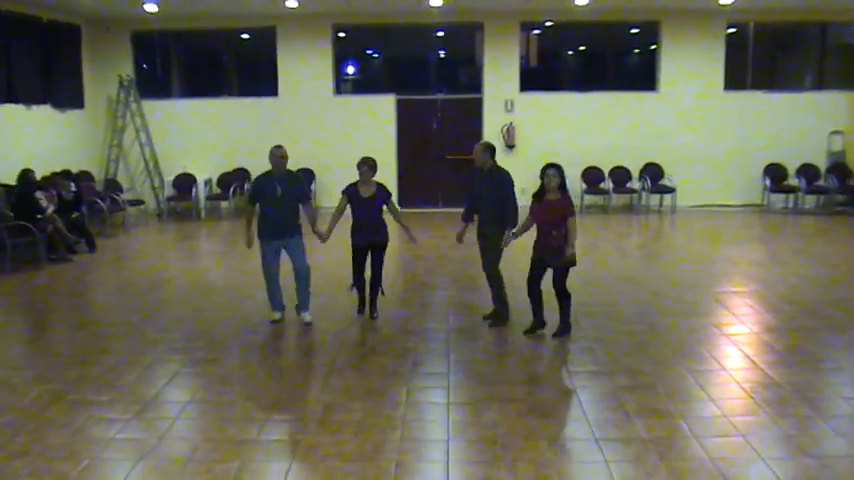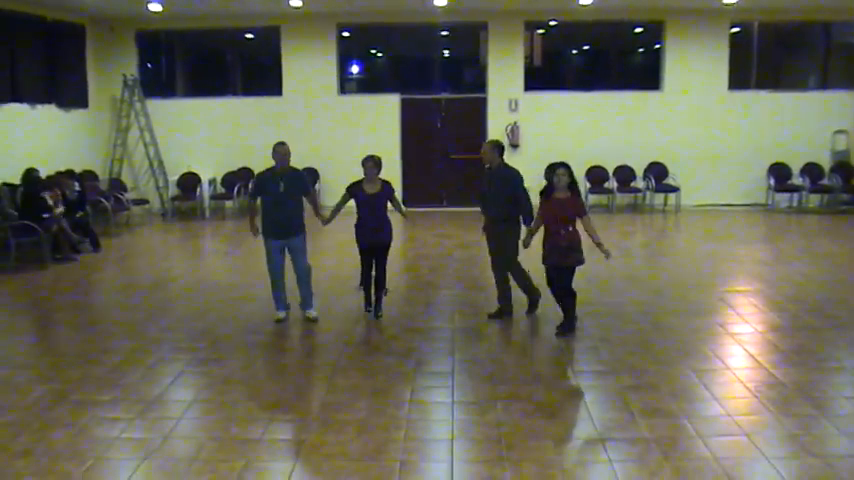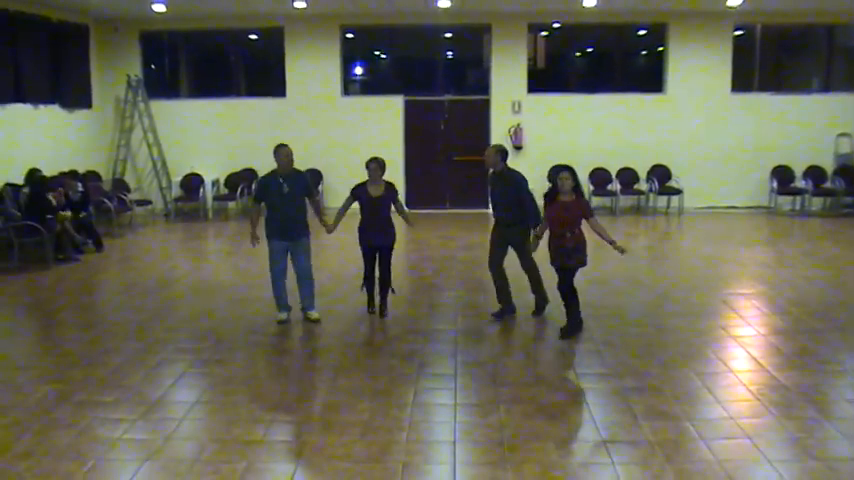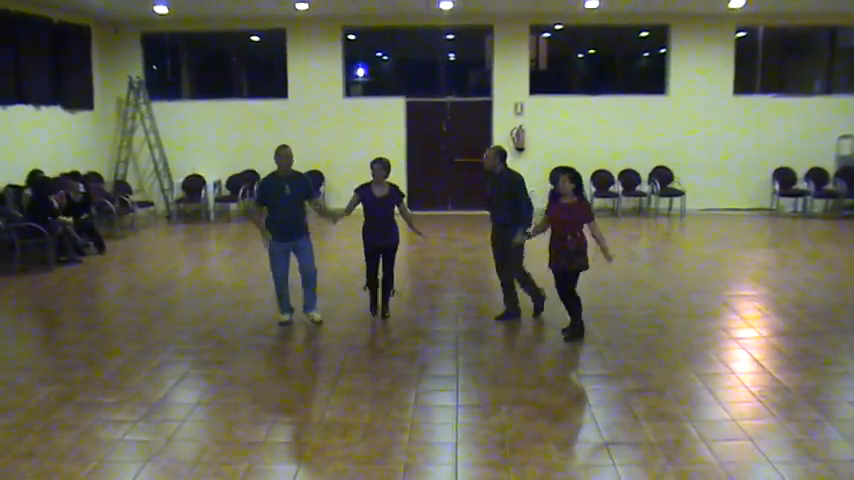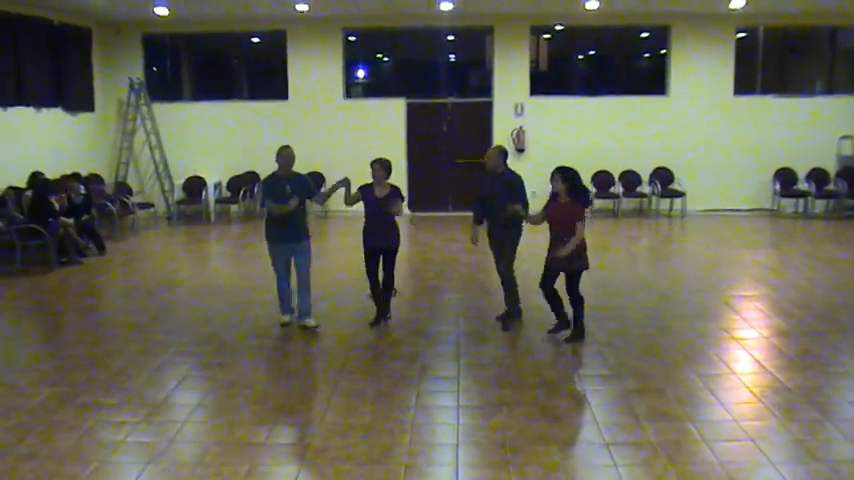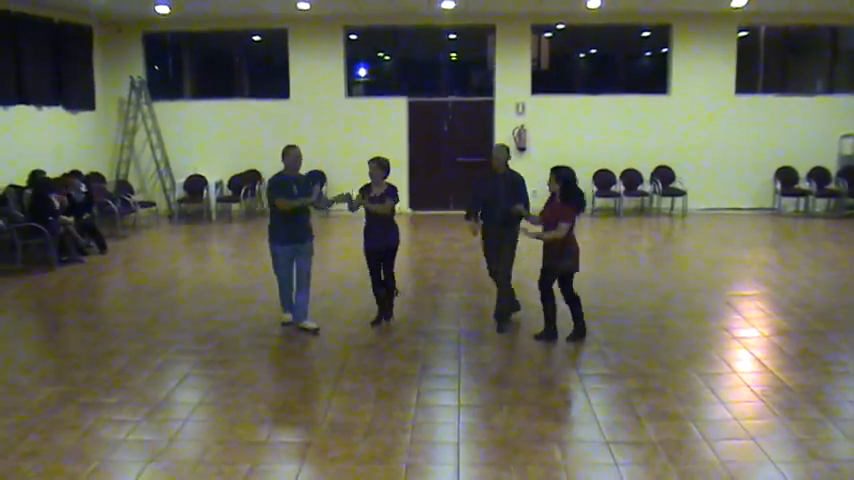
dt=0.2s
person 1, frame 1
left shoulder: (295, 179)
right shoulder: (260, 181)
left elbow: (307, 205)
right elbow: (251, 207)
left wrist: (314, 228)
right wrist: (248, 231)
left hip: (292, 233)
right hip: (268, 235)
left knee: (302, 269)
right knee: (270, 274)
left ankle: (303, 309)
right ankle: (277, 309)
person 1, frame 2
left shoulder: (298, 176)
right shoulder: (263, 178)
left elbow: (310, 195)
right elbow: (252, 201)
left wrist: (318, 214)
right wrist: (252, 223)
left hip: (296, 232)
right hip: (272, 234)
left knee: (303, 269)
right knee: (276, 272)
left ankle: (308, 307)
right ankle: (281, 308)
person 1, frame 3
left shoulder: (300, 177)
right shoulder: (266, 181)
left elbow: (313, 199)
right elbow: (256, 206)
left wrist: (322, 220)
right wrist: (253, 231)
left hip: (300, 234)
right hip: (276, 236)
left knee: (305, 272)
right knee: (278, 274)
left ankle: (309, 309)
right ankle: (283, 310)
person 1, frame 4
left shoulder: (301, 179)
right shoulder: (267, 183)
left elbow: (314, 202)
right elbow: (258, 211)
left wrist: (328, 214)
right wrist: (263, 231)
left hip: (300, 235)
right hip: (277, 237)
left knee: (309, 270)
right knee: (280, 276)
left ankle: (311, 308)
right ankle: (285, 311)
person 1, frame 5
left shoulder: (301, 180)
right shoulder: (269, 182)
left elbow: (318, 199)
right elbow: (269, 207)
left wrist: (334, 188)
right wrist: (287, 207)
left hip: (301, 236)
right hip: (278, 238)
left knee: (304, 276)
right knee: (282, 277)
left ankle: (304, 316)
right ankle: (287, 312)
person 1, frame 6
left shoulder: (304, 181)
right shoulder: (275, 182)
left elbow: (316, 203)
right elbow: (283, 205)
right wrist: (308, 200)
left hip: (303, 237)
right hip: (281, 239)
left knee: (304, 278)
right knee: (284, 278)
left ankle: (301, 318)
right ankle: (287, 311)
person 2, frame 1
left shoulder: (503, 176)
right shoulder: (479, 175)
left elbow: (511, 205)
right elbow: (472, 201)
left wrist: (509, 229)
right wrist: (464, 225)
left hip: (497, 228)
right hip: (483, 227)
left knee: (490, 268)
right knee: (489, 268)
left ankle: (502, 312)
right ankle: (500, 308)
person 2, frame 2
left shoulder: (511, 175)
right shoulder: (488, 173)
left elbow: (523, 201)
left wrist: (528, 226)
right wrist: (487, 220)
left hip: (509, 225)
right hip: (494, 225)
left knee: (510, 264)
right knee: (497, 266)
left ankle: (533, 295)
right ankle: (505, 306)
person 2, frame 3
left shoulder: (516, 178)
right shoulder: (493, 177)
left elbow: (530, 205)
left wrist: (536, 230)
left hip: (518, 228)
right hip: (500, 227)
left knee: (527, 265)
right knee: (494, 265)
left ankle: (541, 300)
right ankle: (506, 305)
person 2, frame 4
left shoulder: (514, 179)
right shoulder: (492, 178)
left elbow: (526, 207)
left wrist: (522, 230)
left hip: (513, 230)
right hip: (498, 229)
left knee: (516, 269)
right knee: (502, 269)
left ankle: (538, 298)
right ankle: (512, 308)
person 2, frame 5
left shoulder: (514, 180)
right shoulder: (489, 180)
left elbow: (523, 206)
right elbow: (480, 204)
left wrist: (517, 210)
right wrist: (475, 227)
left hip: (510, 231)
right hip: (494, 229)
left knee: (506, 270)
right knee: (502, 270)
left ankle: (513, 308)
right ankle: (512, 310)
person 2, frame 6
left shoulder: (516, 179)
right shoulder: (486, 180)
left elbow: (524, 206)
right elbow: (476, 202)
left wrist: (519, 211)
right wrist: (472, 220)
left hip: (508, 230)
right hip: (488, 229)
left knee: (504, 272)
right knee: (493, 271)
left ankle: (502, 317)
right ankle: (512, 303)
person 3, frame 1
left shoulder: (565, 201)
right shoulder: (538, 200)
left elbow: (572, 227)
right elbow: (529, 222)
left wrist: (571, 246)
right wrist: (513, 235)
left hip: (560, 248)
right hip: (542, 247)
left knee: (559, 286)
right knee: (533, 283)
left ankle: (565, 324)
right ankle: (538, 321)
person 3, frame 2
left shoulder: (575, 200)
right shoulder: (546, 197)
left elbow: (587, 224)
right elbow: (540, 218)
left wrist: (599, 244)
right wrist: (530, 235)
left hip: (569, 246)
right hip: (551, 245)
left knee: (565, 285)
right knee: (553, 283)
left ankle: (570, 324)
right ankle: (569, 316)
person 3, frame 3
left shoulder: (580, 202)
right shoulder: (550, 200)
left elbow: (595, 225)
left wrist: (612, 243)
right wrist: (537, 237)
left hip: (574, 248)
right hip: (556, 247)
left knee: (564, 285)
right knee: (566, 285)
left ankle: (573, 323)
right ankle: (574, 321)
person 3, frame 4
left shoulder: (582, 204)
right shoulder: (554, 202)
left elbow: (594, 229)
right elbow: (544, 224)
left wrist: (604, 248)
right wrist: (529, 234)
left hip: (575, 251)
right hip: (557, 250)
left knee: (568, 288)
right knee: (562, 288)
left ankle: (578, 328)
right ankle: (576, 322)
person 3, frame 5
left shoulder: (576, 205)
right shoulder: (553, 201)
left elbow: (580, 232)
right elbow: (538, 219)
left wrist: (568, 248)
left hip: (573, 252)
right hip: (555, 250)
left knee: (572, 290)
right knee: (546, 285)
left ankle: (579, 329)
right ankle: (562, 320)
person 3, frame 6
left shoulder: (568, 205)
right shoulder: (552, 201)
left elbow: (561, 233)
right elbow: (540, 220)
left wrist: (536, 235)
right wrist: (524, 213)
left hip: (565, 252)
right hip: (551, 251)
left knee: (566, 291)
right knee: (544, 287)
left ankle: (580, 328)
right ankle: (550, 329)
person 4, frame 1
left shoulder: (381, 190)
right shoulder: (351, 190)
left elbow: (394, 211)
right elbow: (339, 211)
left wrist: (407, 230)
right wrist: (329, 231)
left hip: (379, 235)
right hip: (359, 236)
left knee: (376, 271)
right knee: (357, 271)
left ankle: (373, 305)
right ankle: (361, 300)
person 4, frame 2
left shoulder: (386, 186)
right shoulder: (355, 187)
left elbow: (395, 203)
right elbow: (340, 204)
left wrist: (405, 215)
right wrist: (328, 219)
left hip: (383, 233)
right hip: (363, 233)
left knee: (380, 268)
right knee: (366, 268)
left ankle: (378, 304)
right ankle: (368, 300)
person 4, frame 3
left shoulder: (390, 188)
right shoulder: (359, 189)
left elbow: (398, 207)
right elbow: (345, 208)
left wrist: (408, 221)
right wrist: (333, 225)
left hip: (386, 235)
right hip: (367, 234)
left knee: (385, 269)
right knee: (369, 269)
left ankle: (383, 303)
right ankle: (370, 300)
person 4, frame 4
left shoulder: (394, 190)
right shoulder: (363, 189)
left elbow: (404, 212)
right elbow: (350, 207)
left wrist: (413, 228)
right wrist: (342, 214)
left hip: (390, 236)
right hip: (370, 236)
left knee: (388, 271)
right knee: (371, 270)
left ankle: (385, 304)
right ankle: (373, 300)
person 4, frame 5
left shoulder: (394, 191)
right shoulder: (365, 189)
left elbow: (398, 211)
right elbow: (348, 202)
left wrist: (395, 209)
right wrist: (347, 188)
left hip: (390, 237)
right hip: (371, 237)
left knee: (388, 273)
right knee: (372, 274)
left ankle: (386, 307)
right ankle: (379, 309)
person 4, frame 6
left shoulder: (391, 190)
right shoulder: (366, 189)
left elbow: (385, 210)
right elbow: (353, 208)
left wrist: (368, 204)
right wrist: (350, 200)
left hip: (389, 237)
right hip: (371, 237)
left knee: (388, 273)
right knee: (374, 274)
left ankle: (389, 306)
right ankle: (382, 310)
